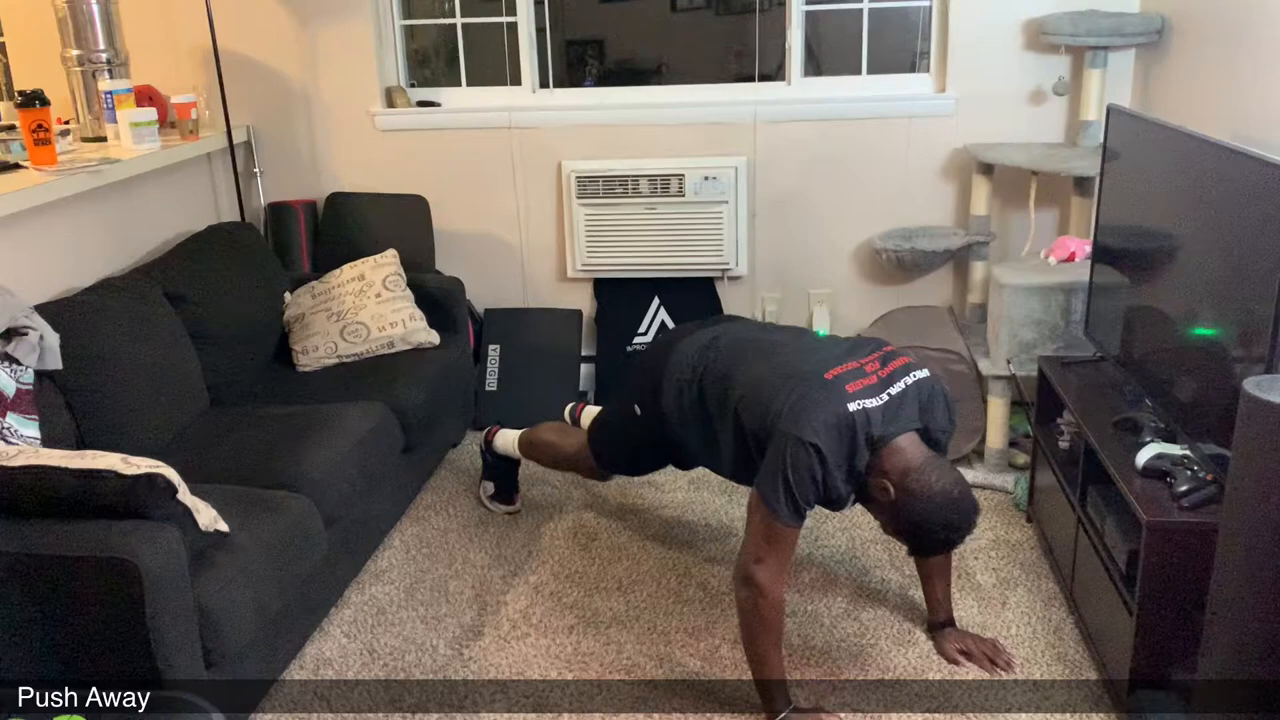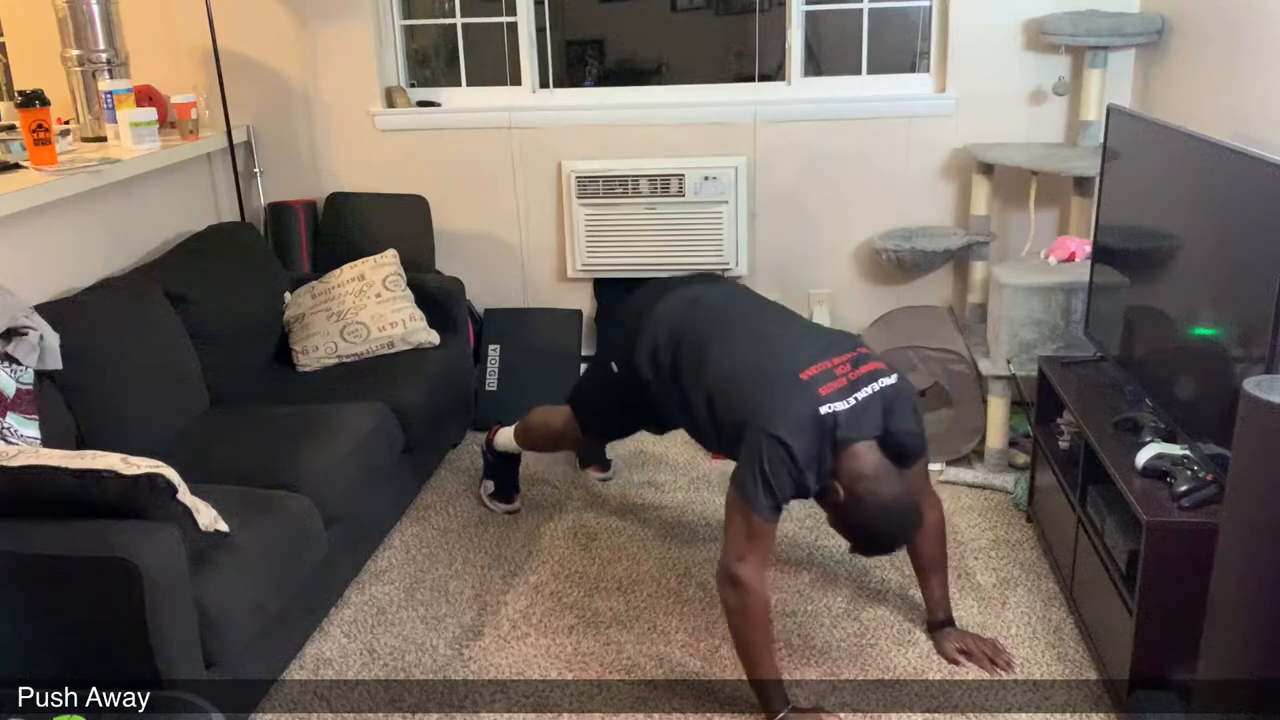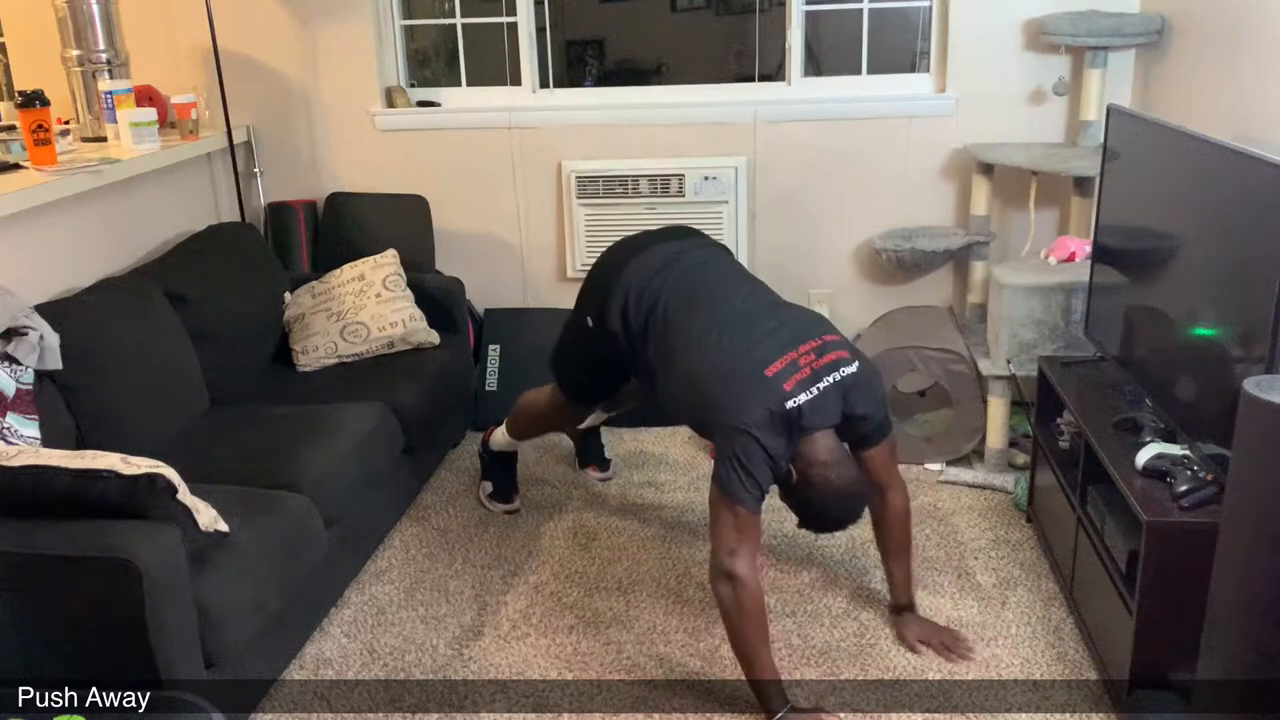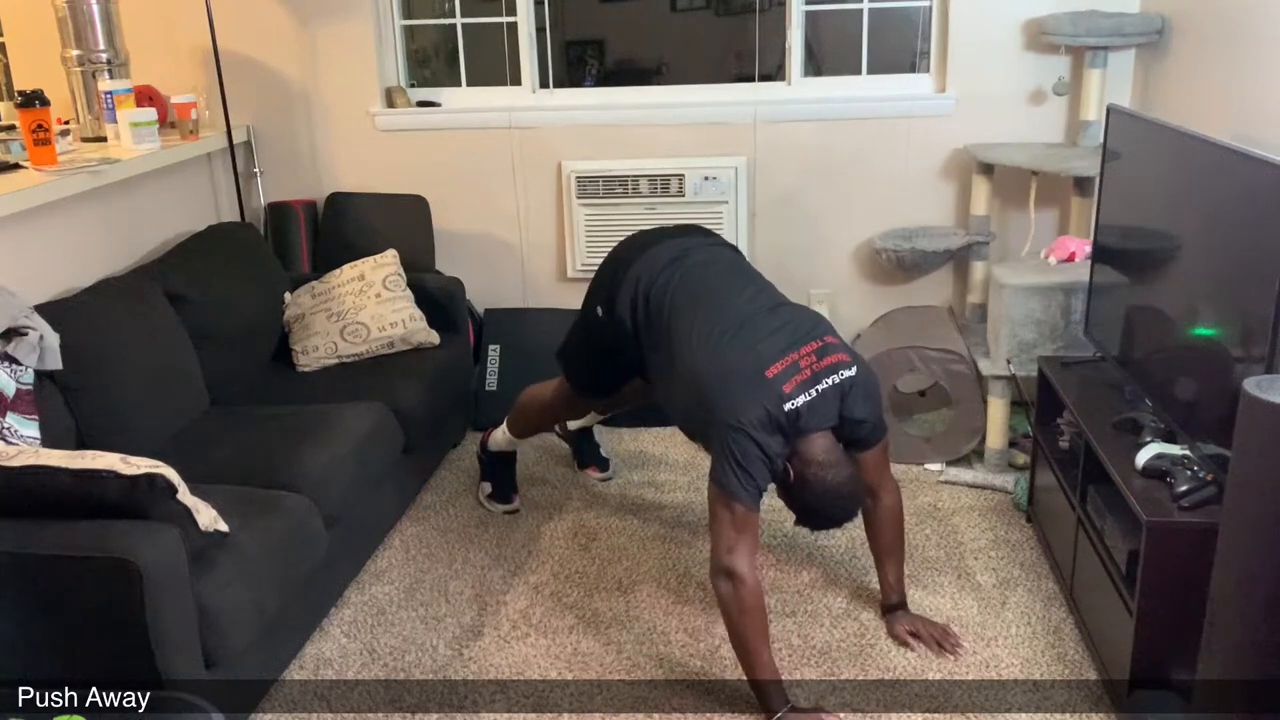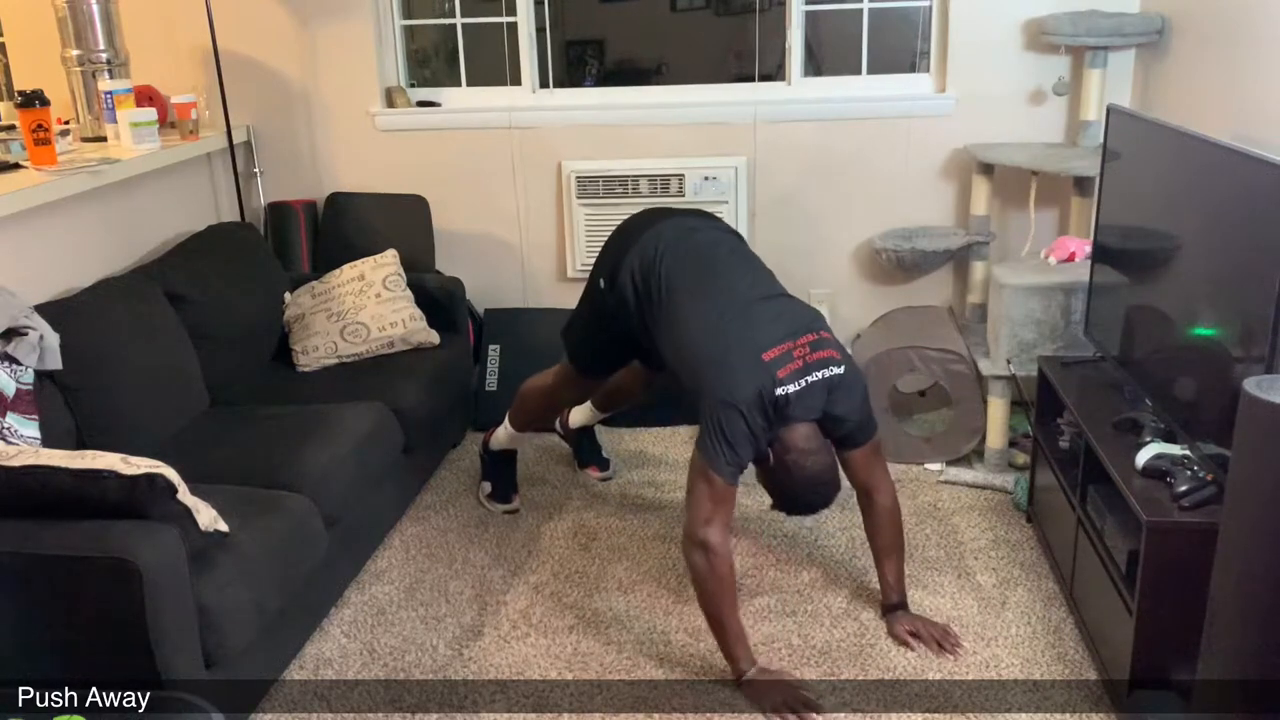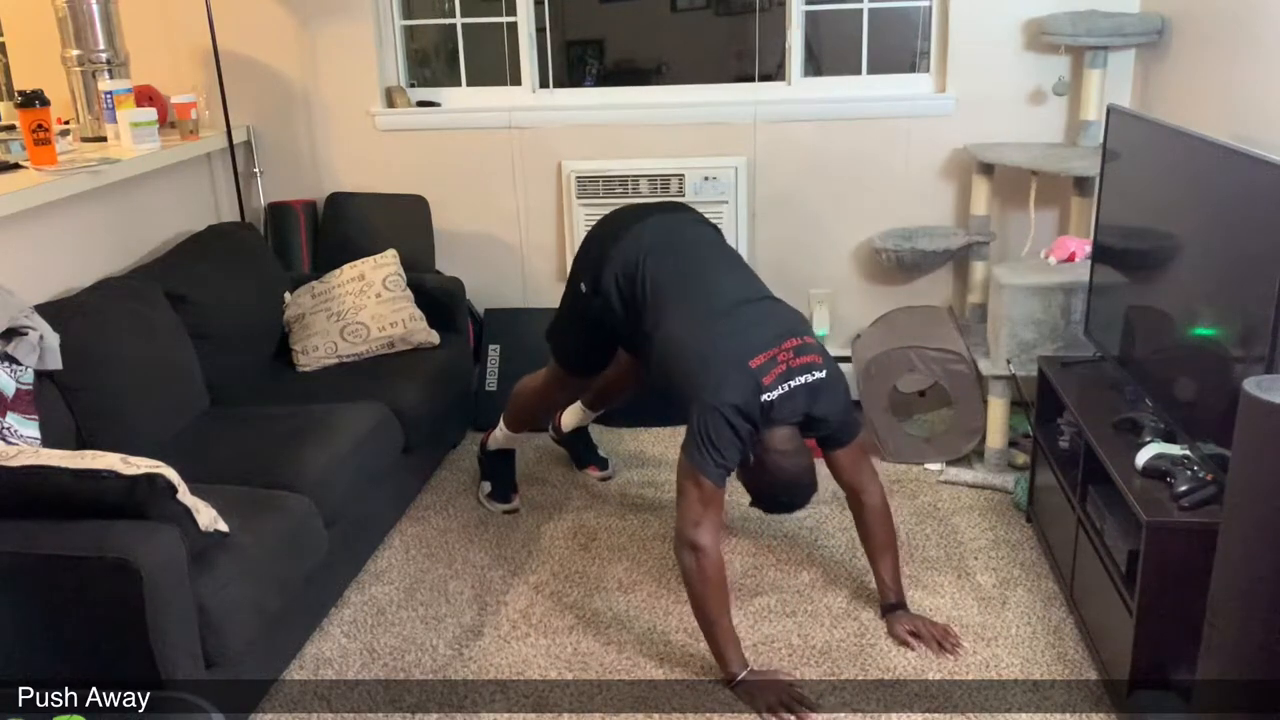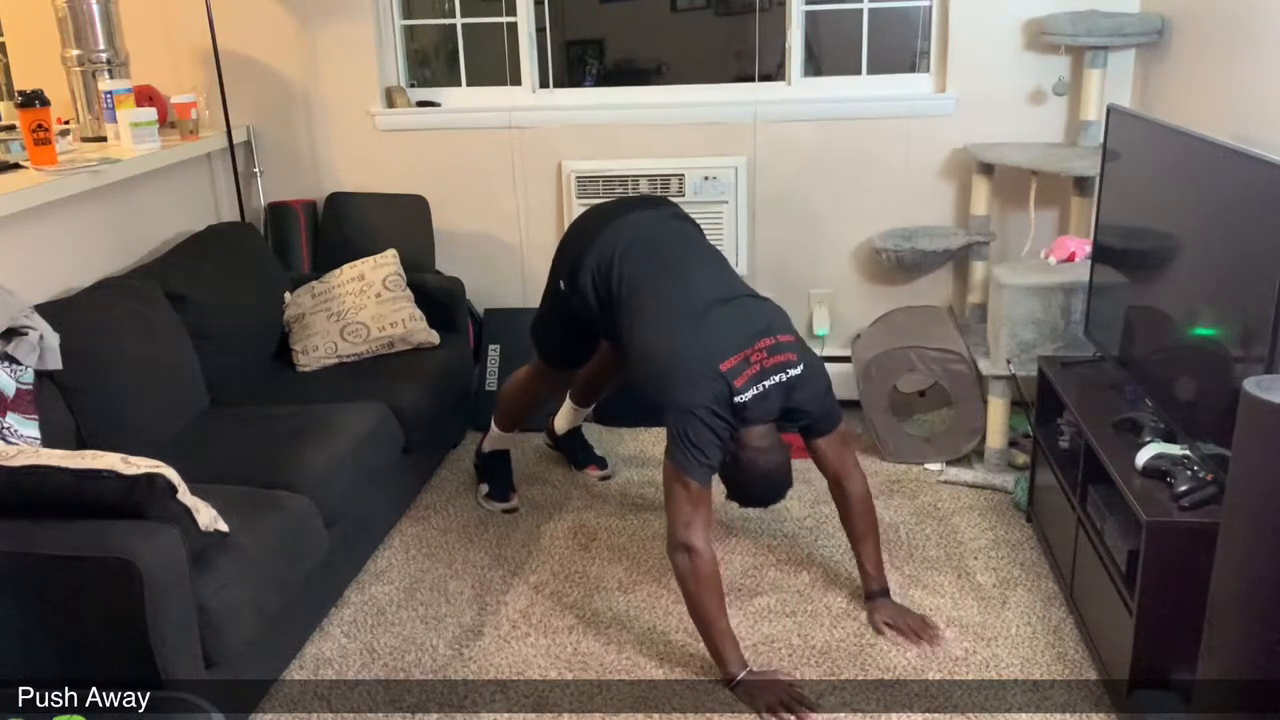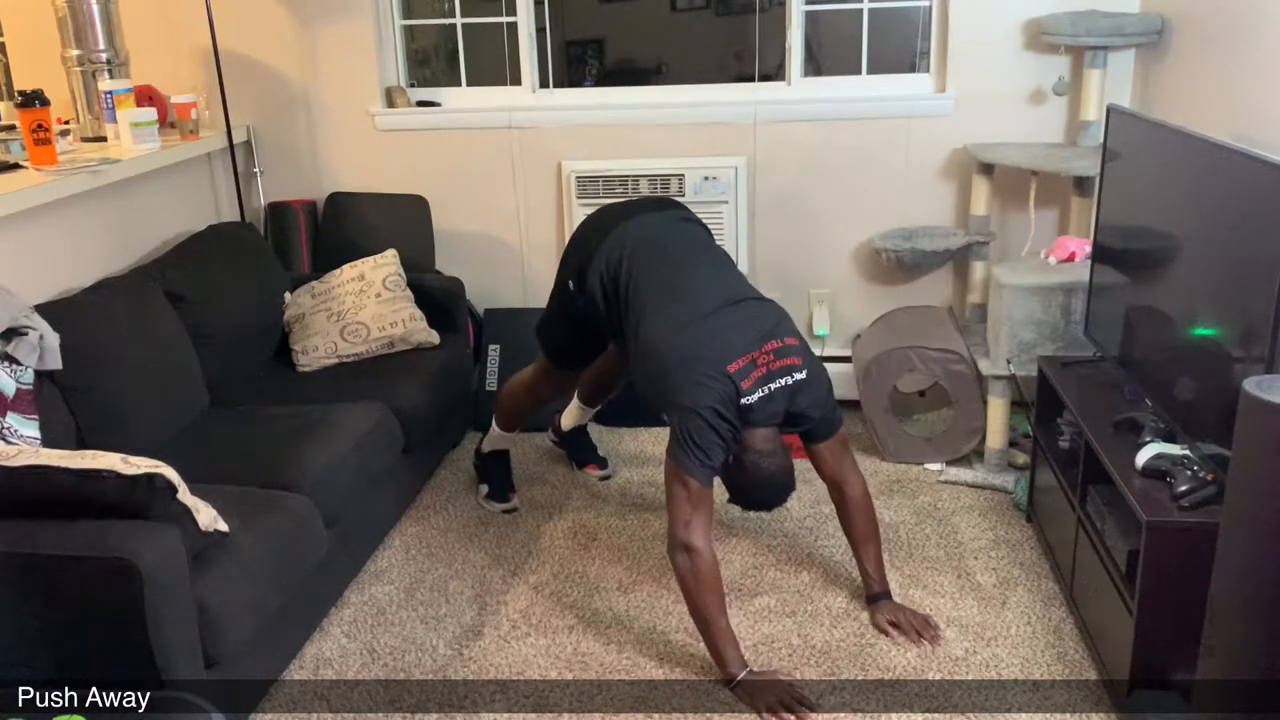
dt=0.3s
person 1, frame 1
left shoulder: (930, 402)
right shoulder: (816, 441)
left elbow: (934, 515)
right elbow: (757, 578)
left wrist: (942, 624)
left hip: (728, 350)
right hip: (680, 377)
right knee: (597, 457)
left ankle: (590, 416)
right ankle: (503, 445)
person 1, frame 2
left shoulder: (897, 404)
right shoulder: (787, 438)
left elbow: (925, 505)
right elbow: (740, 574)
left wrist: (942, 623)
left hip: (714, 307)
right hip: (657, 330)
right knee: (583, 426)
left ankle: (592, 403)
right ankle: (504, 444)
person 1, frame 3
left shoulder: (859, 382)
right shoulder: (753, 427)
left elbow: (888, 491)
right elbow: (732, 572)
left wrist: (904, 609)
left hip: (692, 258)
right hip: (627, 284)
left knee: (641, 382)
right knee: (569, 400)
left ankle: (587, 424)
right ankle: (499, 446)
person 1, frame 4
left shoulder: (856, 384)
right shoulder: (750, 425)
left elbow: (882, 492)
right elbow: (733, 569)
left wrist: (896, 606)
left hip: (702, 254)
right hip: (637, 277)
left knee: (648, 380)
right knee: (575, 393)
left ankle: (578, 426)
right ankle: (498, 445)
person 1, frame 5
left shoulder: (841, 382)
right shoulder: (740, 404)
left elbow: (876, 488)
right elbow: (705, 542)
left wrist: (896, 605)
right wrist: (747, 672)
left hip: (703, 238)
right hip: (638, 257)
left knee: (644, 373)
right knee: (577, 377)
left ankle: (576, 424)
right ankle: (501, 444)
person 1, frame 6
left shoulder: (823, 384)
right shoulder: (725, 407)
left elbow: (865, 489)
right elbow: (697, 543)
left wrist: (895, 606)
right wrist: (739, 675)
left hip: (684, 233)
right hip: (620, 251)
left knee: (635, 365)
right knee: (567, 378)
left ankle: (571, 425)
right ankle: (498, 445)
person 1, frame 7
left shoulder: (802, 374)
right shoulder: (700, 404)
left elbow: (847, 477)
right elbow: (689, 545)
left wrist: (878, 595)
right wrist: (738, 674)
left hip: (663, 225)
right hip: (598, 248)
left knee: (614, 351)
right knee: (550, 372)
left ankle: (565, 430)
right ankle: (493, 448)
person 1, frame 8
left shoulder: (805, 378)
right shoulder: (705, 406)
left elbow: (847, 481)
right elbow: (689, 545)
left wrist: (879, 595)
right wrist: (739, 675)
left hip: (671, 226)
right hip: (606, 248)
left knee: (623, 354)
right knee: (556, 373)
left ankle: (572, 426)
right ankle: (493, 448)
